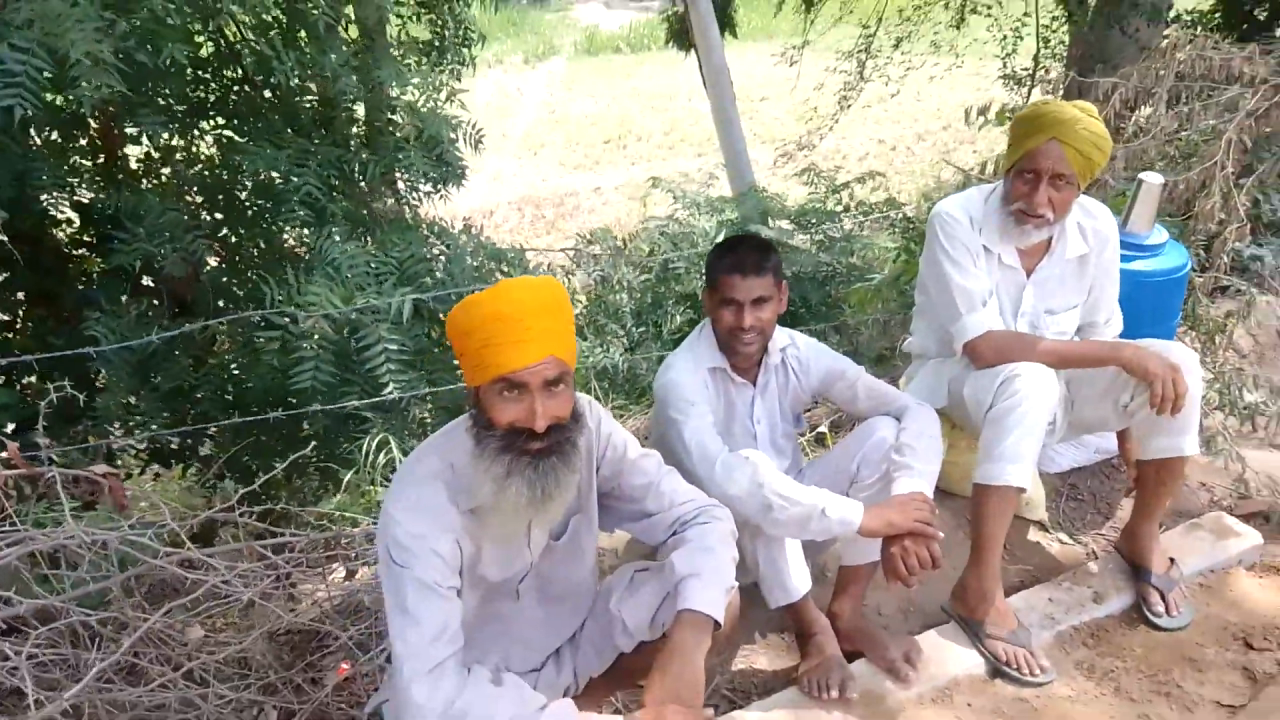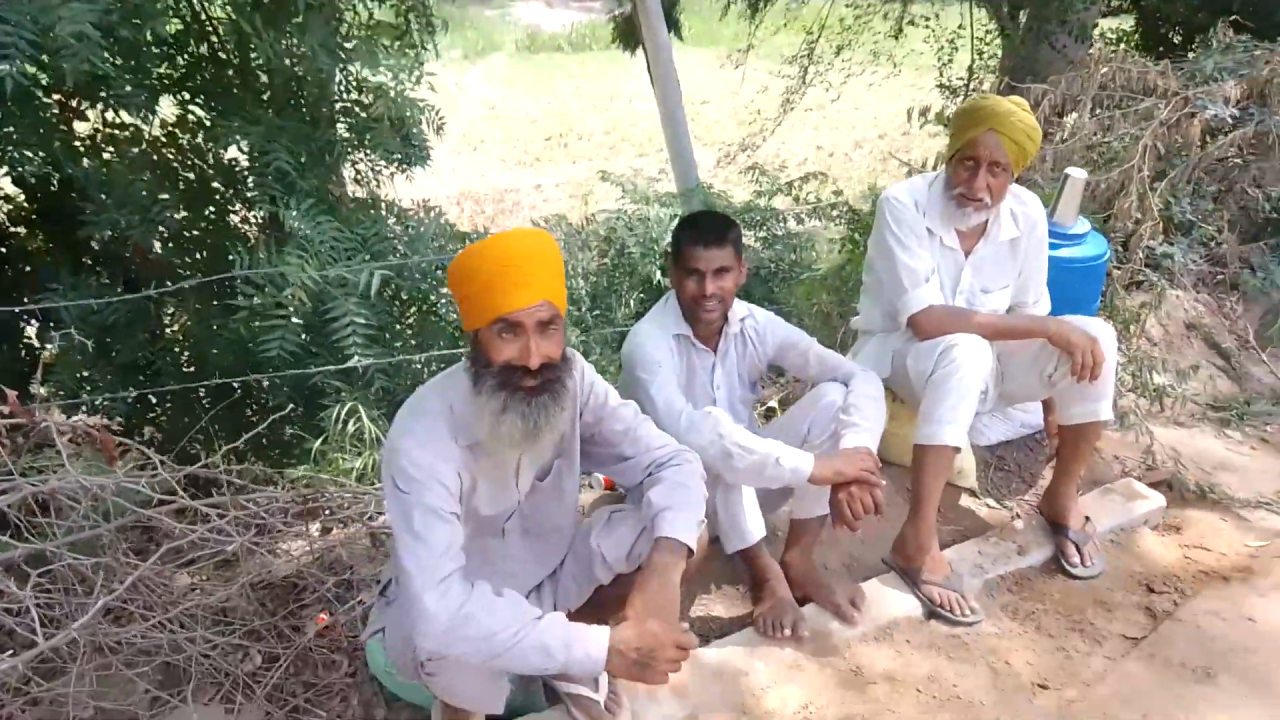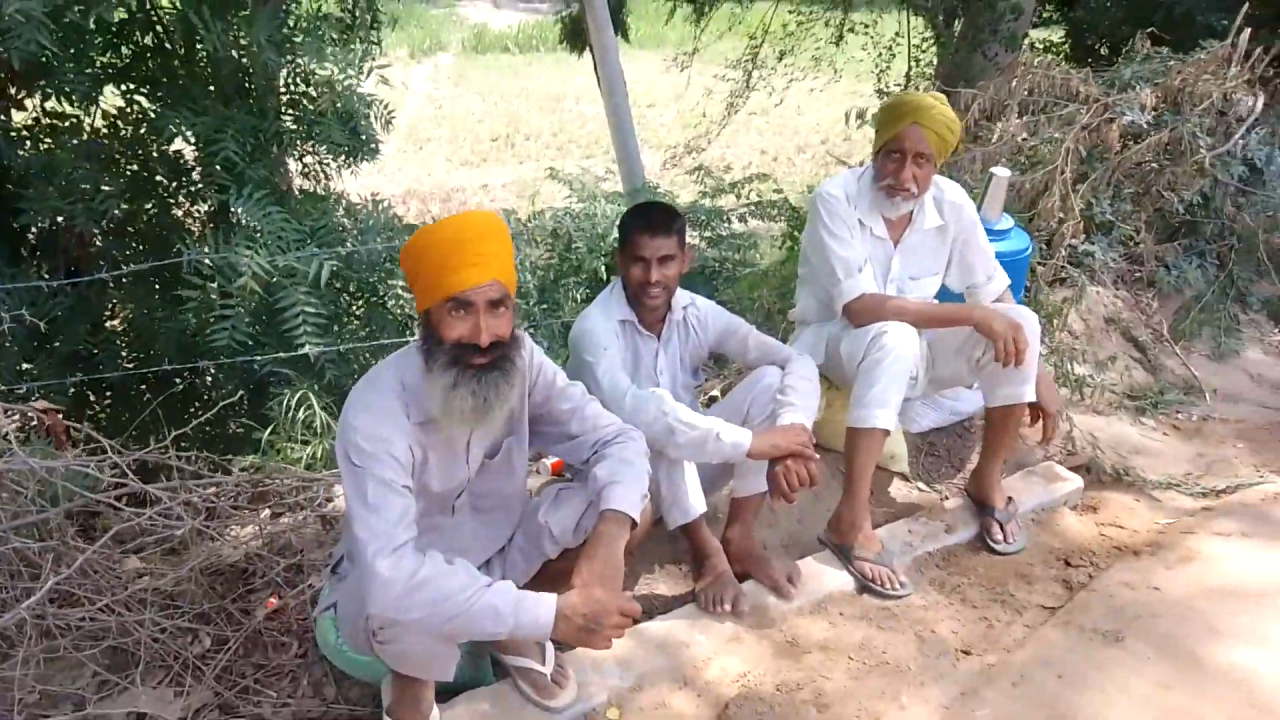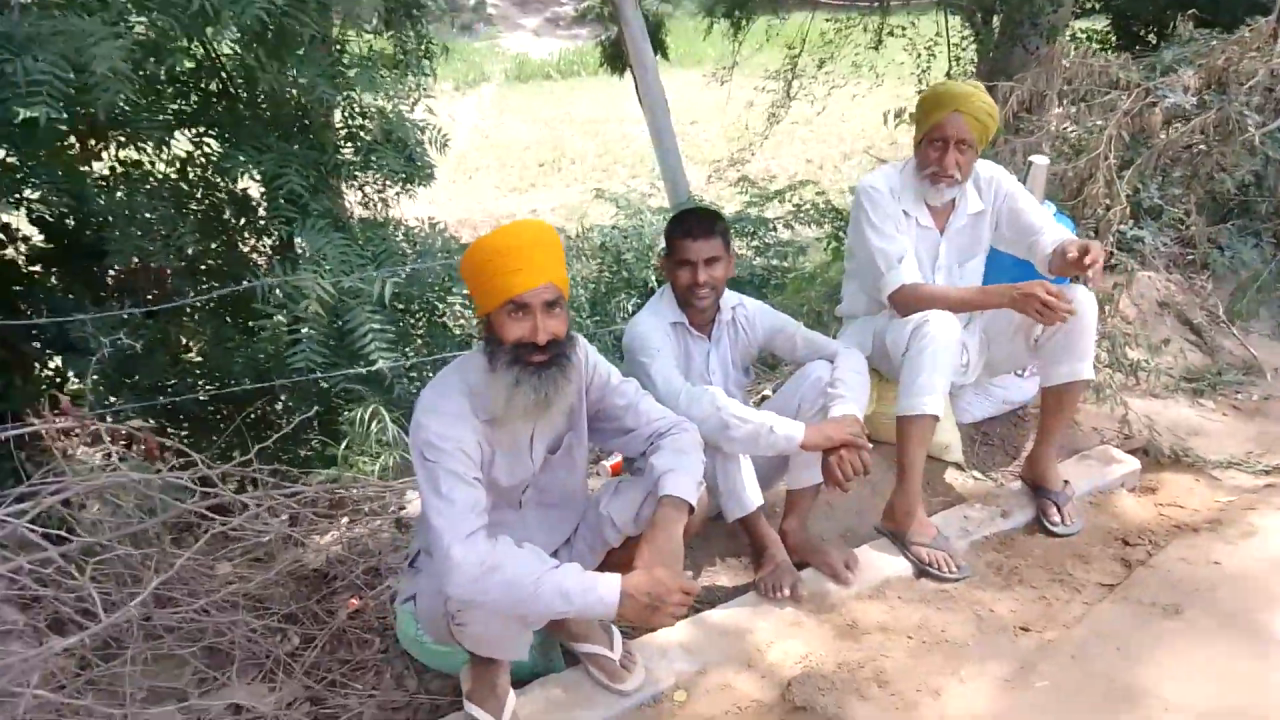
dt=0.5s
person 1, frame 1
left shoulder: (1096, 226)
right shoulder: (957, 219)
left elbow: (1098, 337)
right elbow: (985, 347)
left wrist: (1129, 426)
right wrist: (1122, 355)
left hip: (1047, 384)
right hip: (954, 379)
left knee: (1175, 364)
right knee: (1029, 380)
left ankle: (1142, 536)
right ankle: (979, 588)
person 1, frame 2
left shoulder: (1026, 213)
right shoulder: (903, 204)
left elbow: (1027, 315)
right elbow: (926, 321)
left wrist: (1052, 397)
right wrist: (1048, 328)
left hip: (979, 360)
right hip: (897, 354)
left knee: (1094, 338)
right knee: (965, 351)
left ankle: (1061, 496)
right ankle: (917, 541)
person 1, frame 3
left shoulder: (951, 201)
right shoulder: (836, 197)
left elbow: (992, 290)
right elbow: (858, 306)
left wrist: (1038, 378)
right wrist: (970, 315)
left hip: (908, 344)
right hip: (830, 343)
left knee: (1019, 325)
right knee: (892, 337)
left ankle: (987, 479)
right ankle: (850, 520)
person 1, frame 4
left shoulder: (991, 182)
right shoulder: (878, 191)
left elbow: (1049, 244)
right elbow: (903, 297)
left wrist: (1074, 255)
right wrist: (1008, 295)
left hip: (960, 334)
right hip: (882, 334)
left knee: (1075, 304)
right knee: (937, 327)
left ankle: (1042, 462)
right ankle: (904, 508)
person 2, frame 1
left shoulder: (584, 428)
right shoulder: (423, 500)
left elbow: (702, 518)
left wrist: (686, 645)
left hip: (571, 638)
left knee: (715, 595)
person 2, frame 2
left shoulder: (570, 378)
right shoulder: (424, 433)
left elbow: (674, 463)
right elbow: (439, 613)
left wrist: (664, 570)
right wrist: (606, 649)
left hip: (547, 576)
right hip: (459, 613)
left knee: (683, 535)
right knee: (454, 640)
left ankle: (562, 643)
person 2, frame 3
left shoulder: (519, 359)
right shoulder: (378, 411)
left elbow: (619, 441)
right elbow: (392, 577)
left wrist: (610, 538)
right wrist: (552, 614)
left hip: (498, 551)
right hip: (400, 588)
left knee: (630, 506)
right knee: (412, 605)
left ankle: (507, 627)
right ankle: (412, 678)
person 2, frame 4
left shoulder: (575, 359)
right shoulder: (445, 411)
left elbow: (673, 433)
right elbow: (465, 565)
left wrist: (668, 522)
right wrist: (615, 595)
left hip: (560, 543)
right hip: (463, 577)
left knee: (684, 499)
right knee: (484, 597)
left ankle: (570, 615)
right ankle: (488, 662)
person 3, frame 1
left shoulder: (799, 354)
right shoulder: (682, 377)
left elbow: (916, 414)
right elbow: (723, 482)
left wrist: (907, 506)
right wrist: (861, 517)
left hip: (791, 518)
left knee: (884, 433)
right knee: (748, 484)
left ankle: (846, 615)
right ankle: (812, 629)
person 3, frame 2
left shoulder: (756, 325)
right shoulder: (647, 344)
left elbow: (861, 378)
right elbow: (687, 433)
left wrist: (855, 460)
right wrist: (812, 467)
left hip: (748, 478)
left knee: (833, 396)
right knee: (709, 449)
left ankle: (797, 563)
right ankle: (766, 576)
person 3, frame 3
left shoulder: (698, 314)
right shoulder: (595, 329)
left elbow: (798, 362)
right elbow: (632, 410)
left wrist: (790, 432)
right wrist: (749, 442)
left hip: (689, 466)
left knee: (770, 380)
right knee: (656, 427)
left ankle: (739, 541)
right ankle: (707, 552)
person 3, frame 4
left shoulder: (747, 313)
right shoulder: (646, 332)
left elbow: (846, 356)
right elbow: (687, 408)
left wrist: (843, 425)
right wrist: (802, 434)
left hip: (744, 460)
left knee: (820, 374)
right knee: (709, 423)
left ankle: (794, 531)
right ankle: (764, 542)
